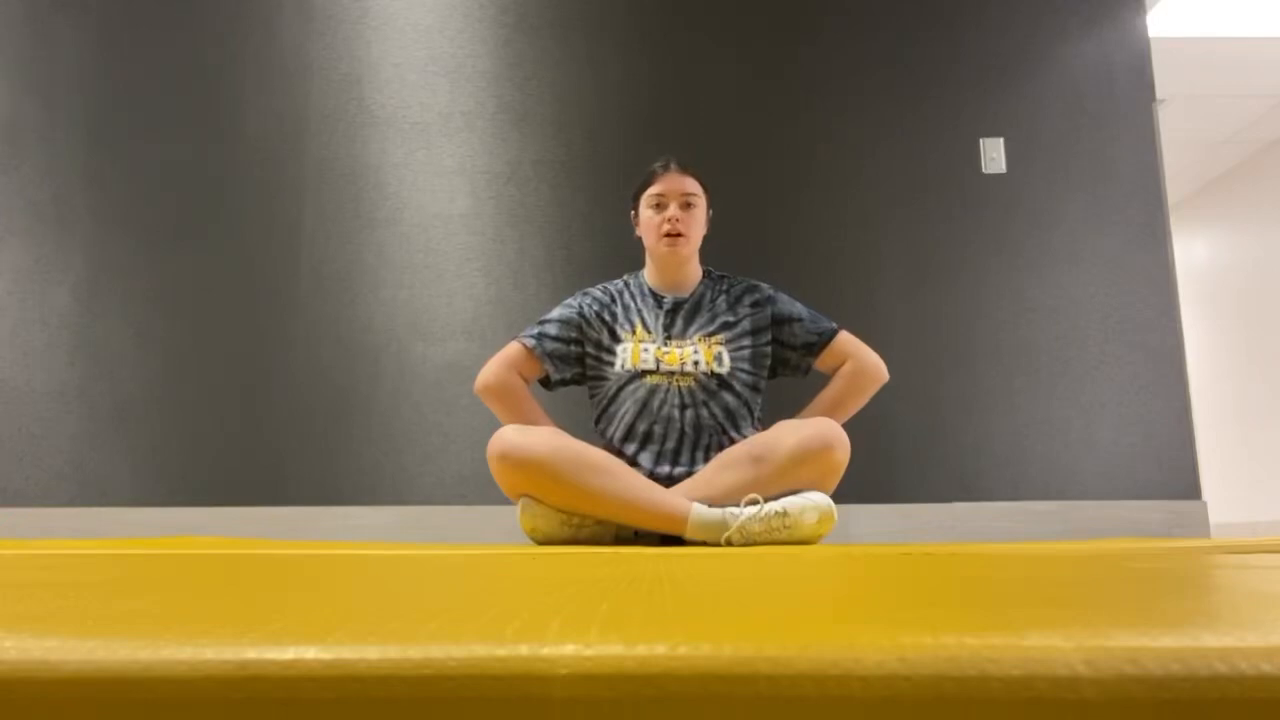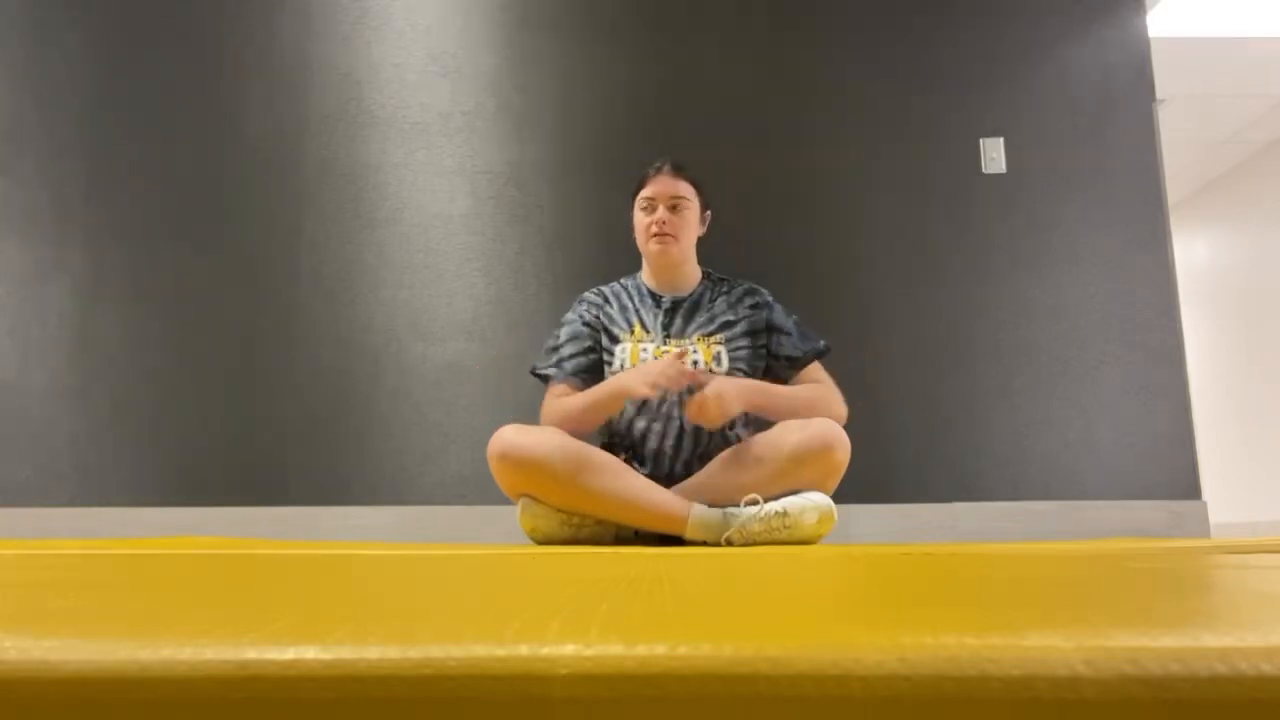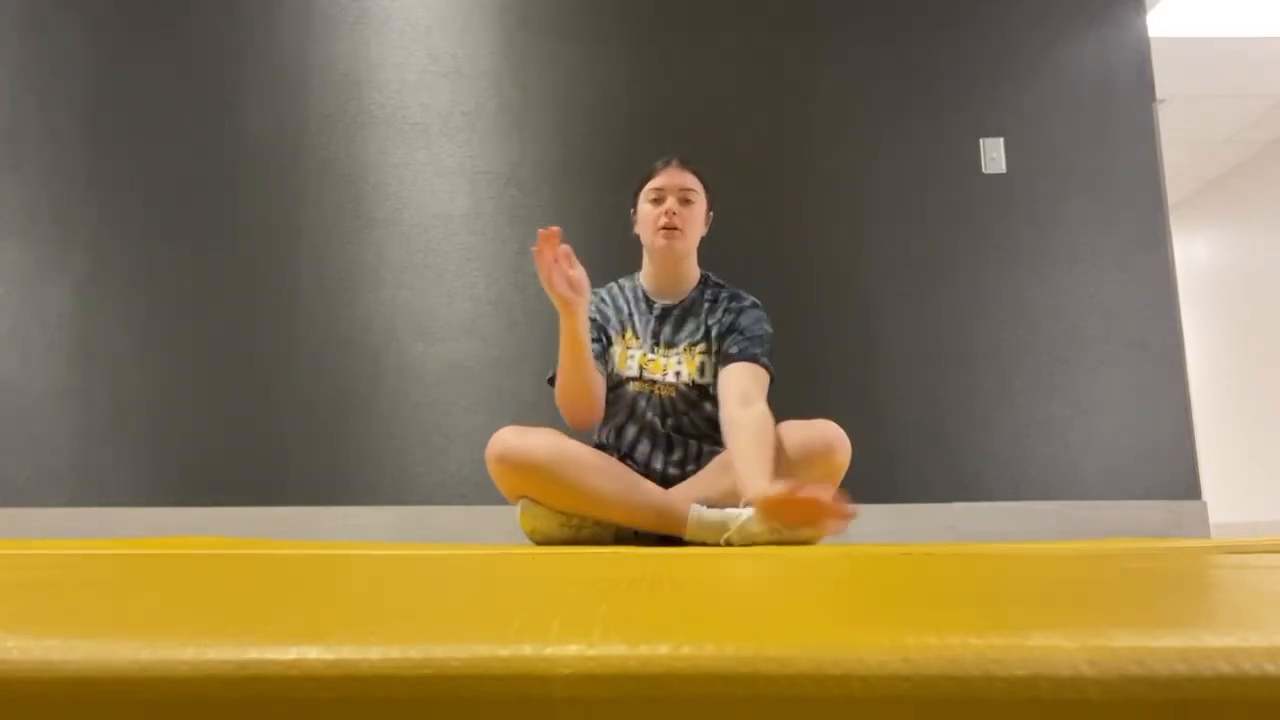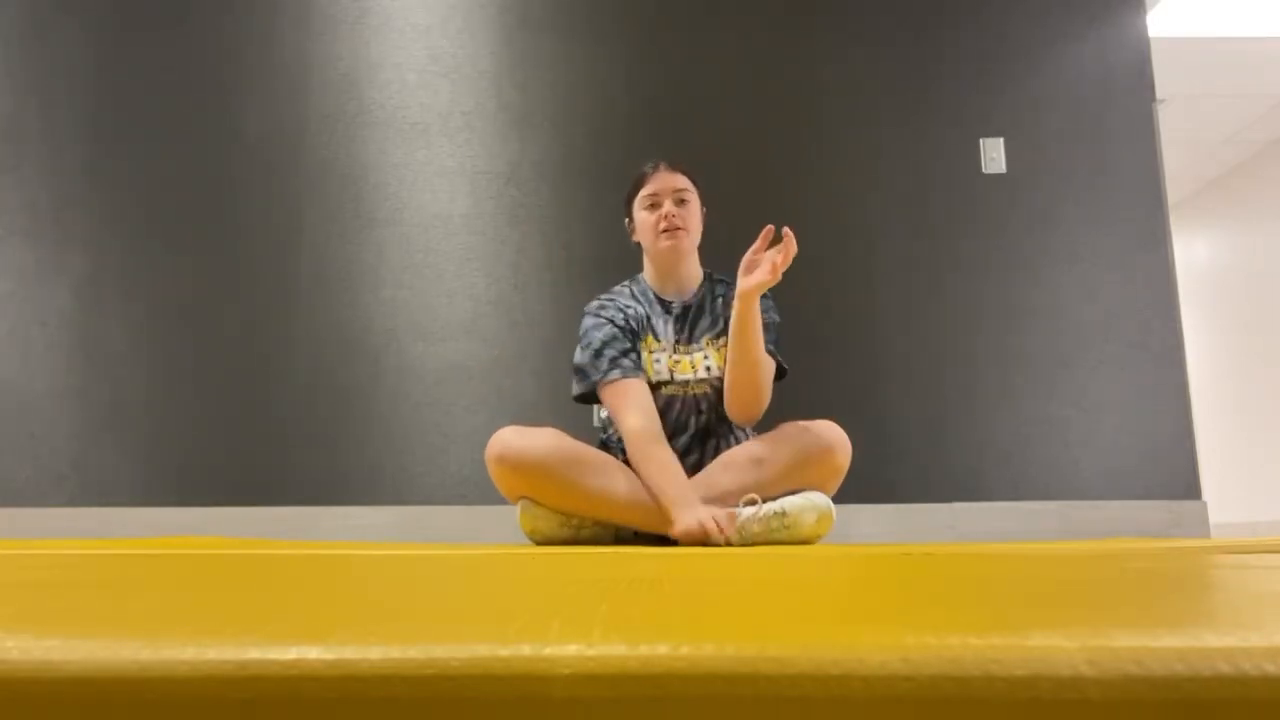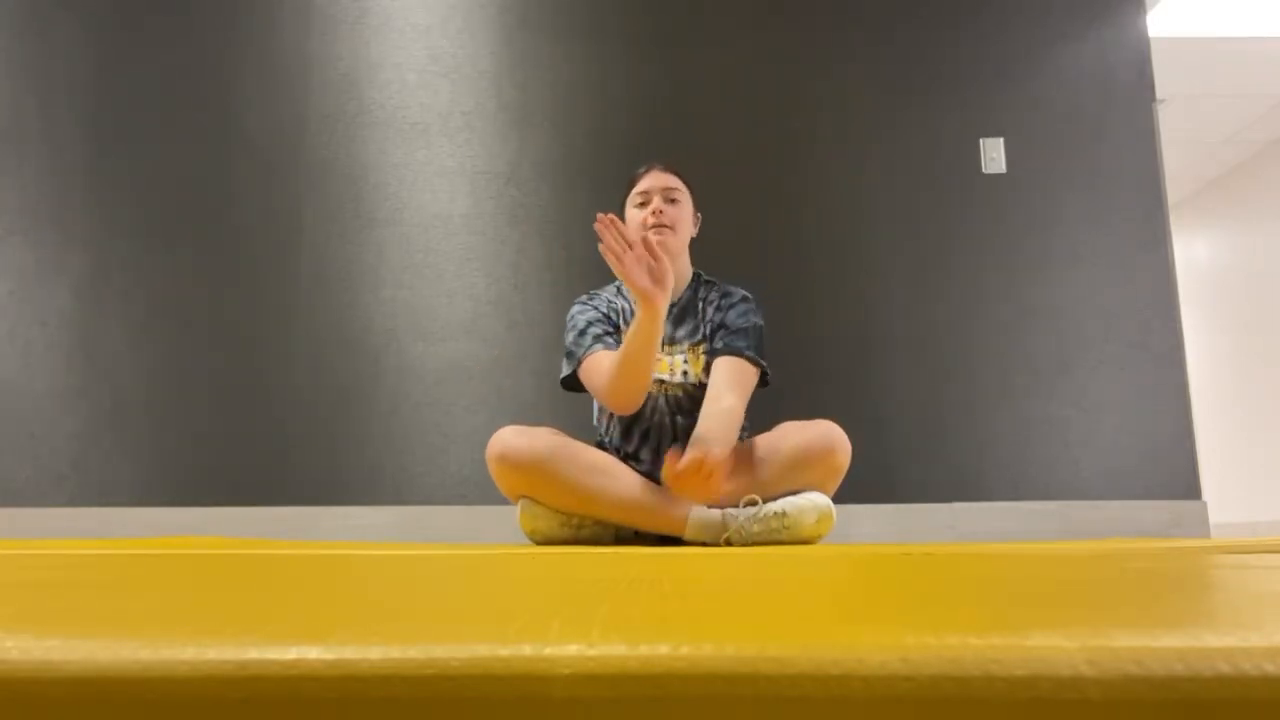
dt=1s
person 1, frame 1
left shoulder: (755, 306)
right shoulder: (597, 308)
left elbow: (866, 367)
right elbow: (495, 378)
left wrist: (786, 448)
right wrist: (566, 464)
left hip: (732, 492)
right hip: (621, 495)
left knee: (827, 442)
right knee: (508, 447)
left ankle: (596, 518)
right ankle: (723, 524)
person 1, frame 2
left shoulder: (751, 306)
right shoulder: (597, 308)
left elbow: (831, 404)
right elbow: (556, 423)
left wrist: (746, 393)
right wrist: (626, 384)
left hip: (728, 485)
right hip: (616, 490)
left knee: (826, 441)
right knee: (509, 445)
left ankle: (610, 519)
right ankle: (727, 521)
person 1, frame 3
left shoulder: (738, 311)
right shoulder: (597, 306)
left elbow: (744, 404)
right elbow: (582, 416)
left wrist: (762, 487)
right wrist: (572, 312)
right hip: (612, 486)
left knee: (826, 442)
right knee: (508, 448)
left ankle: (603, 522)
right ankle: (727, 523)
person 1, frame 4
left shoulder: (746, 305)
right shoulder: (607, 315)
left elbow: (747, 412)
right elbow: (636, 423)
left wrist: (747, 297)
right wrist: (686, 508)
right hip: (631, 485)
left knee: (828, 443)
right knee: (508, 448)
left ankle: (611, 521)
right ankle: (740, 522)
person 1, frame 5
left shoulder: (733, 307)
right shoulder: (593, 311)
left elbow: (726, 402)
right elbow: (620, 398)
left wrist: (706, 460)
right wrist: (651, 305)
left knee: (827, 442)
right knee: (509, 447)
left ankle: (615, 522)
right ankle: (737, 520)
